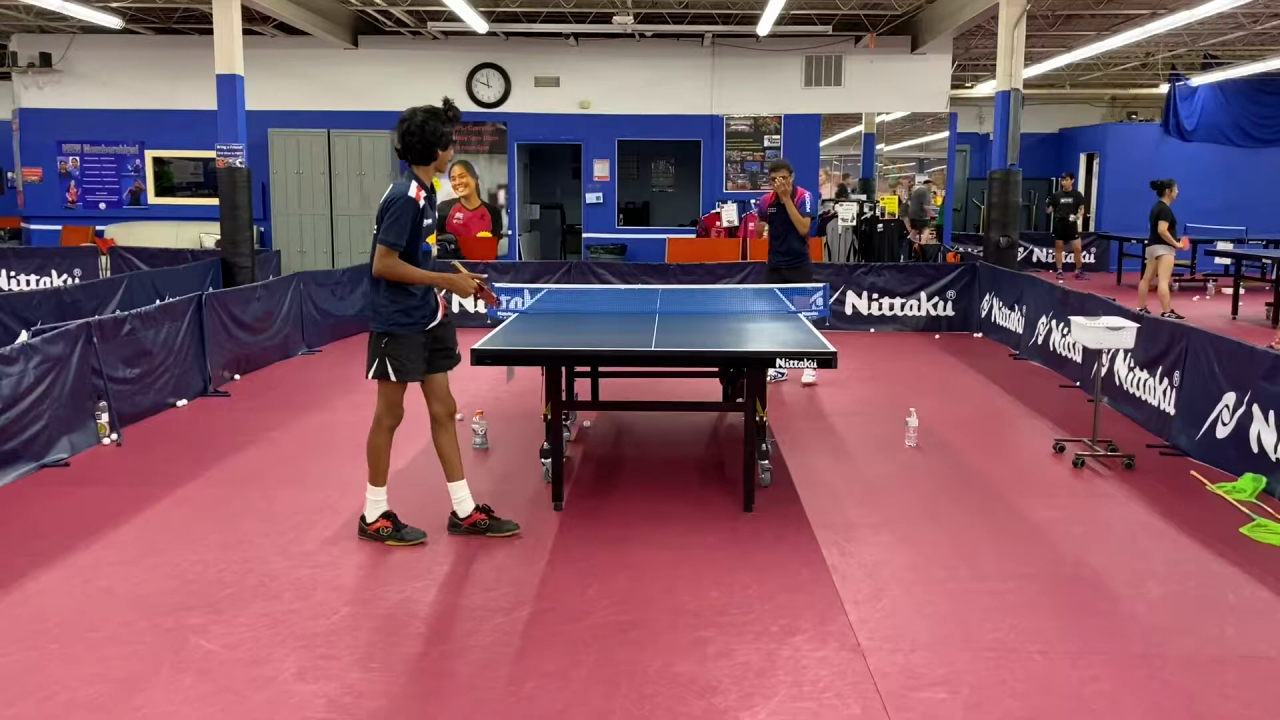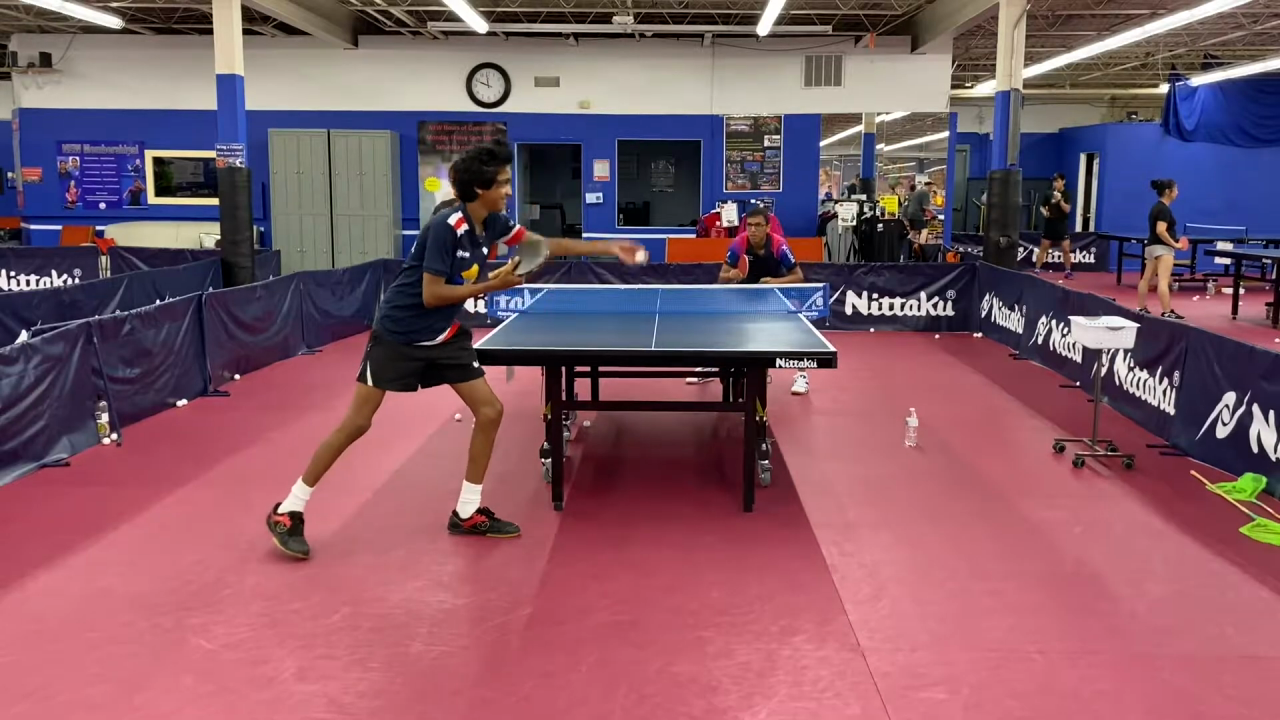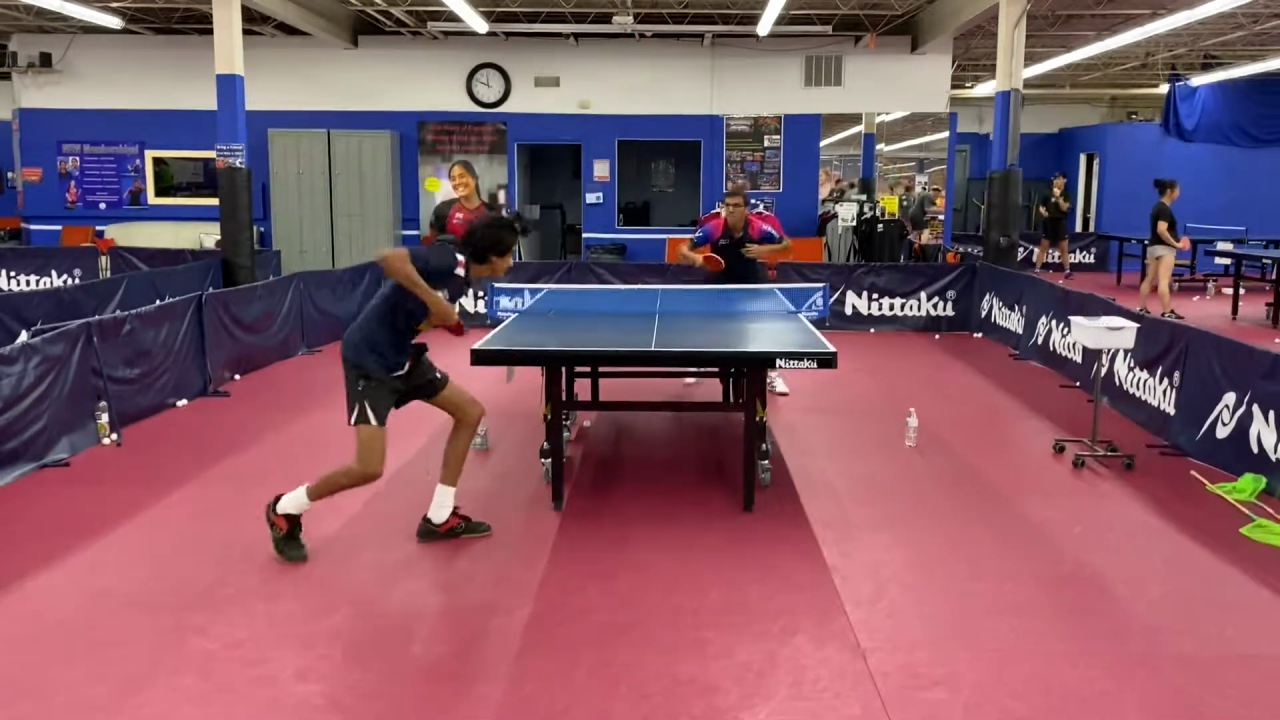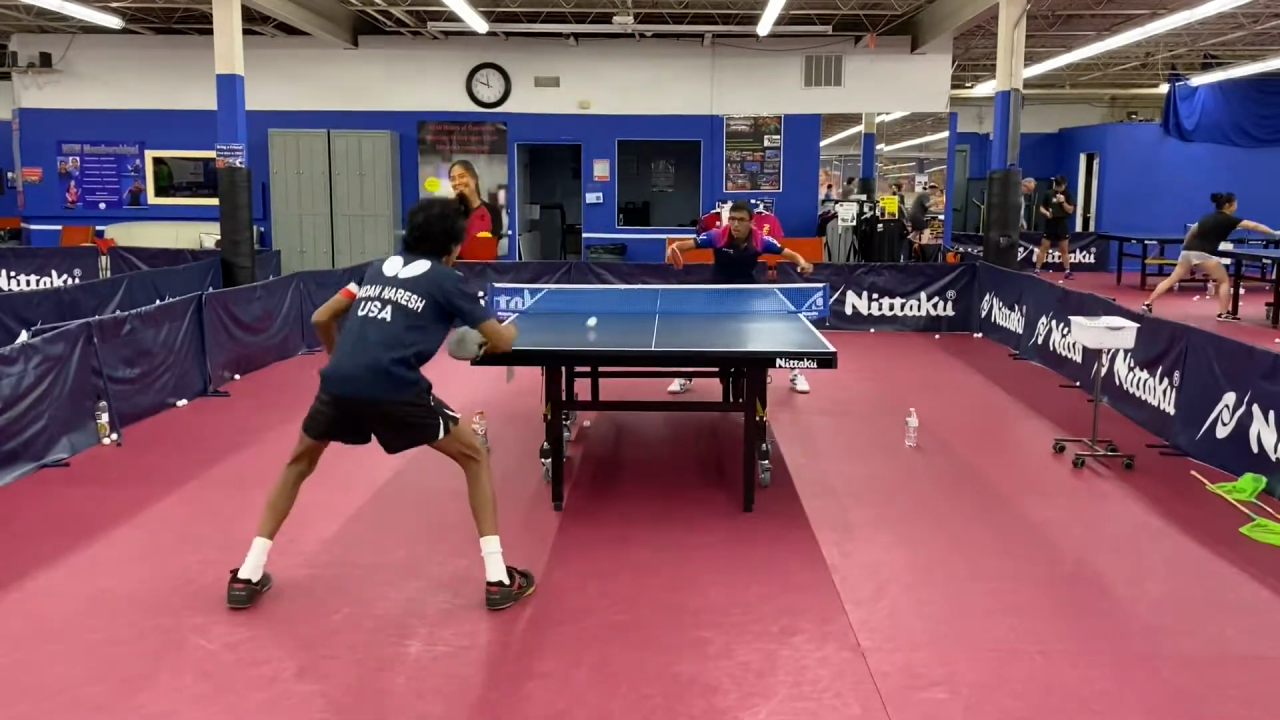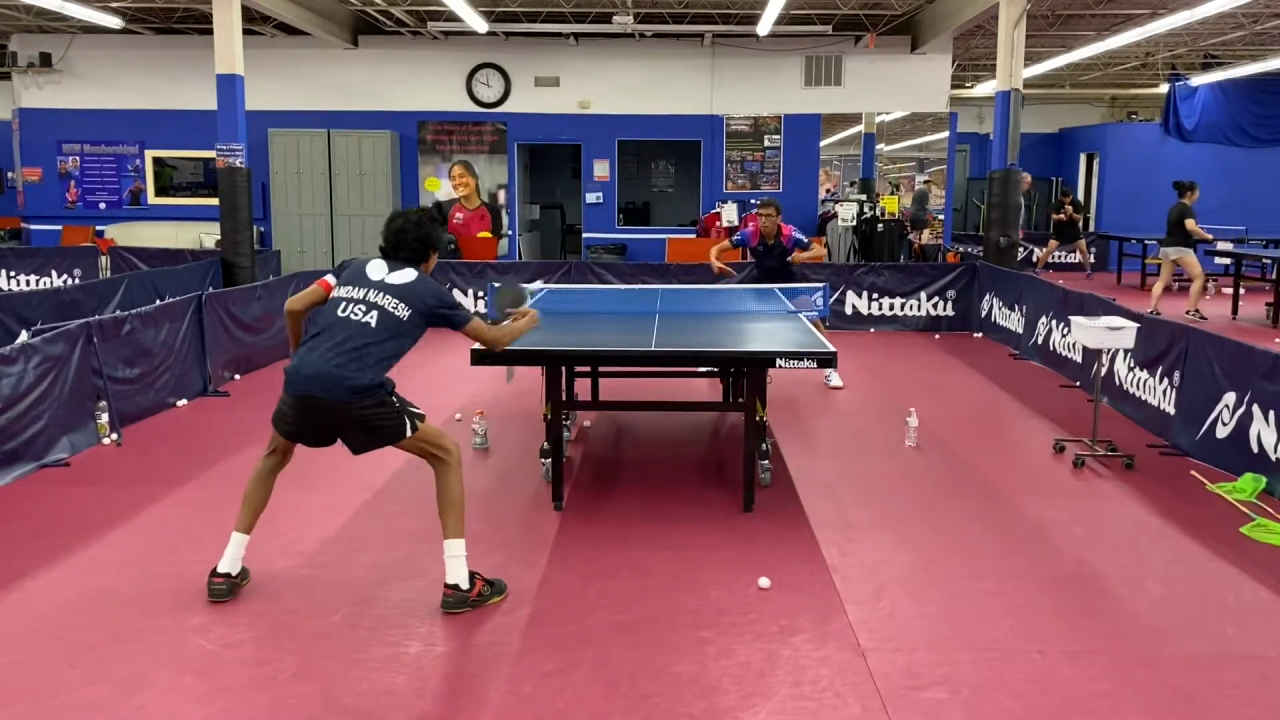
dt=1s
person 1, frame 1
left shoulder: (424, 192)
right shoulder: (405, 198)
right elbow: (383, 265)
left wrist: (450, 283)
right wrist: (447, 281)
left hip: (426, 321)
right hip: (398, 325)
left knee: (443, 411)
right knee: (389, 415)
left ankle: (464, 511)
right ankle: (374, 516)
person 1, frame 2
left shoulder: (493, 222)
right shoulder: (445, 228)
left elbow: (544, 245)
right elbow: (431, 295)
left wrist: (603, 247)
right wrist: (490, 285)
left hip: (444, 336)
right hip: (399, 334)
left knee: (490, 412)
right knee: (356, 423)
left ankle: (467, 511)
right ankle: (289, 511)
person 1, frame 3
left shoulder: (459, 274)
right shoulder: (447, 262)
right elbow: (388, 257)
right wrist: (434, 303)
left hip: (401, 355)
right hip: (369, 360)
left knee: (471, 412)
right knee: (368, 469)
left ankle: (439, 516)
right ankle: (286, 510)
person 1, frame 4
left shoulder: (376, 270)
right shoulder: (447, 281)
left elbow: (320, 319)
right elbow: (502, 343)
right wrist: (510, 330)
left hip: (339, 380)
right hip: (394, 388)
left knee: (299, 462)
right knee: (474, 457)
left ankle: (249, 575)
right ankle: (497, 576)
person 1, frame 5
left shoulder: (352, 268)
right shoulder: (429, 292)
left elbow: (294, 307)
right elbow: (492, 339)
left wrist: (299, 354)
right wrist: (526, 321)
left hip: (302, 381)
right hip: (357, 394)
left knee: (274, 456)
right knee: (447, 456)
left ankle: (228, 570)
right ankle: (459, 582)
person 2, frame 1
left shoulder: (804, 197)
right shoulder: (767, 200)
left elbow: (804, 229)
right elbow: (762, 225)
left wrist: (786, 199)
left hip: (799, 265)
right hip: (775, 265)
right ankle: (779, 366)
person 2, frame 2
left shoulder: (779, 245)
right shoulder: (738, 244)
left elbow: (798, 276)
right elbow: (721, 277)
left wrist: (775, 281)
right wrist: (731, 275)
left ankle: (801, 374)
right ankle: (710, 366)
person 2, frame 3
left shoulder: (758, 228)
right shoulder: (713, 228)
left elbow: (787, 244)
right elbow: (683, 249)
left wrist: (764, 249)
right wrist: (694, 256)
left hip: (750, 283)
right hip: (721, 281)
left ankle: (772, 375)
person 2, frame 4
left shoulder: (760, 240)
right shoulder: (717, 236)
left elbow: (790, 255)
right elbow: (683, 245)
left wrist: (803, 263)
right wrist: (672, 249)
left ankle: (794, 373)
right ankle: (685, 376)
person 2, frame 5
left shoulder: (790, 234)
right shoulder: (749, 234)
left elbow: (821, 252)
right elbow: (717, 248)
left wrist: (803, 255)
right wrist: (714, 262)
left hip: (789, 284)
right hip: (759, 285)
left knee: (812, 320)
left ankle: (830, 369)
